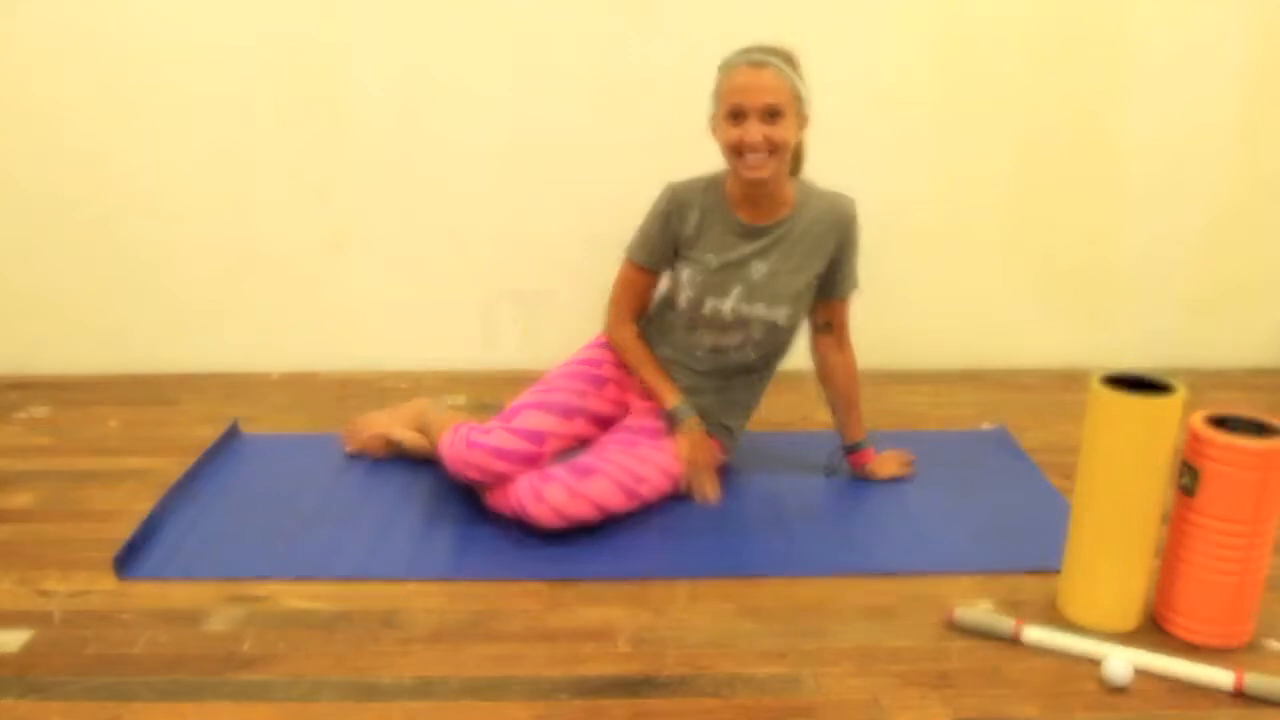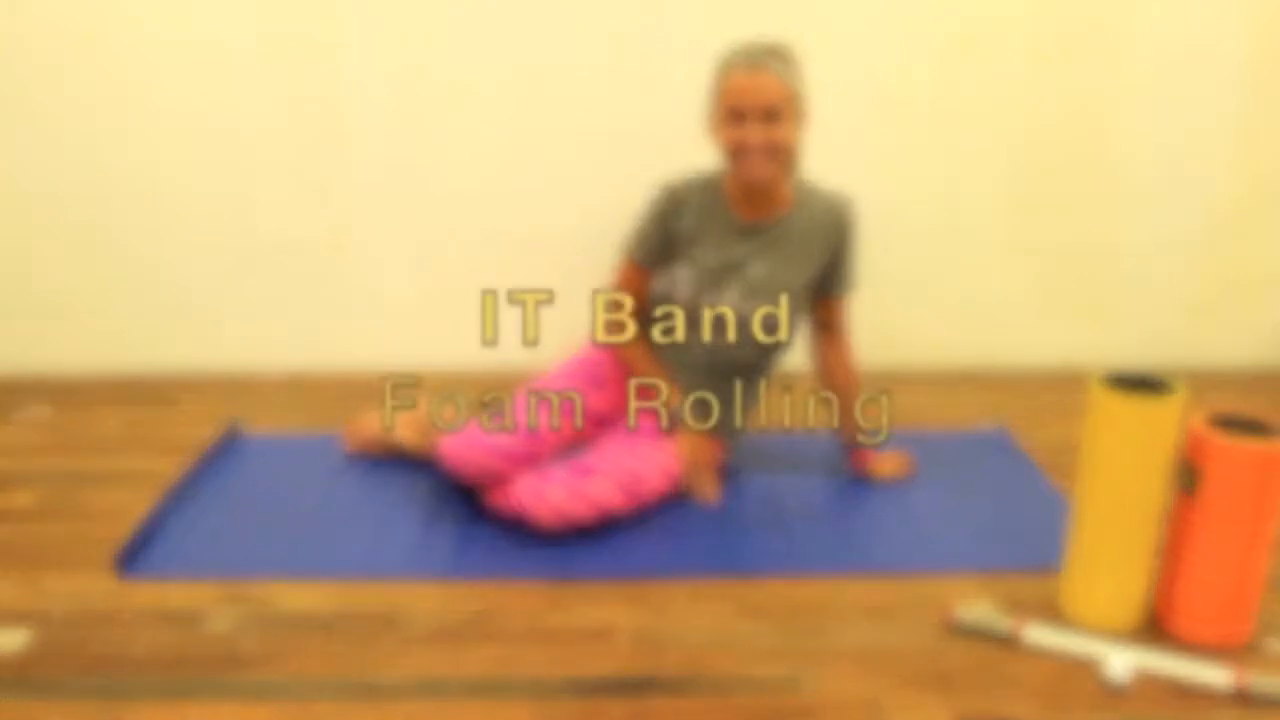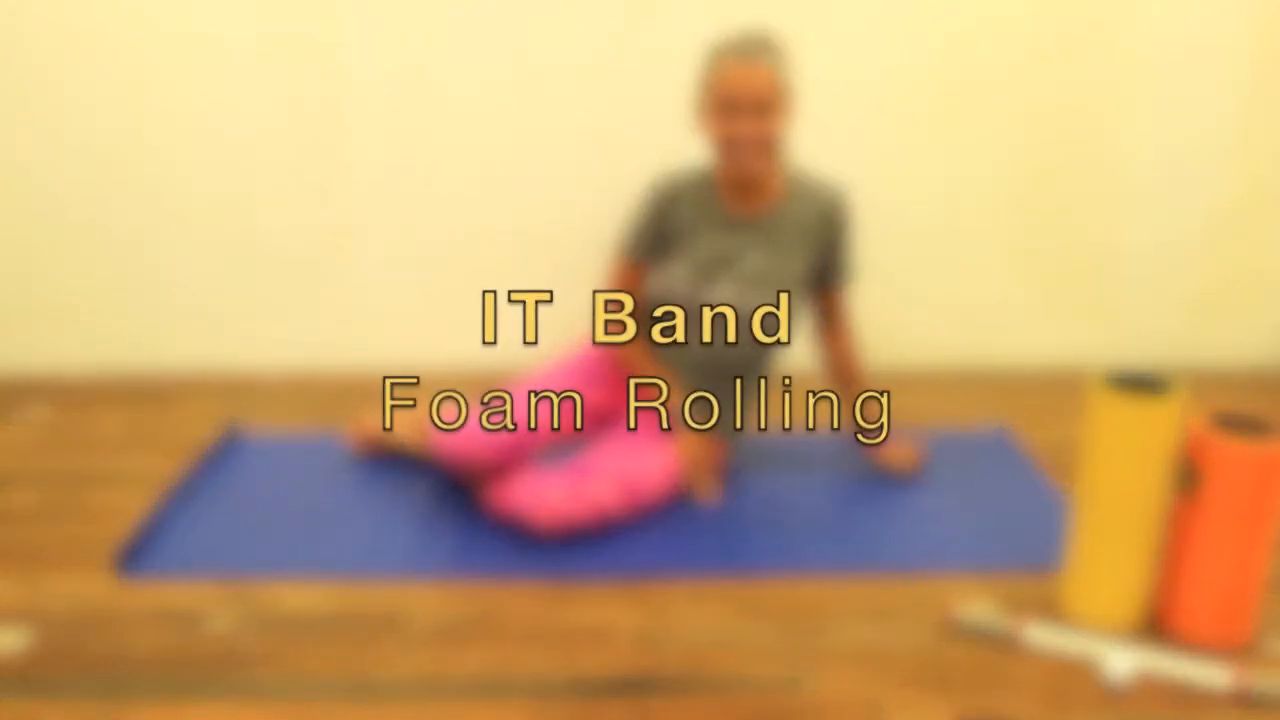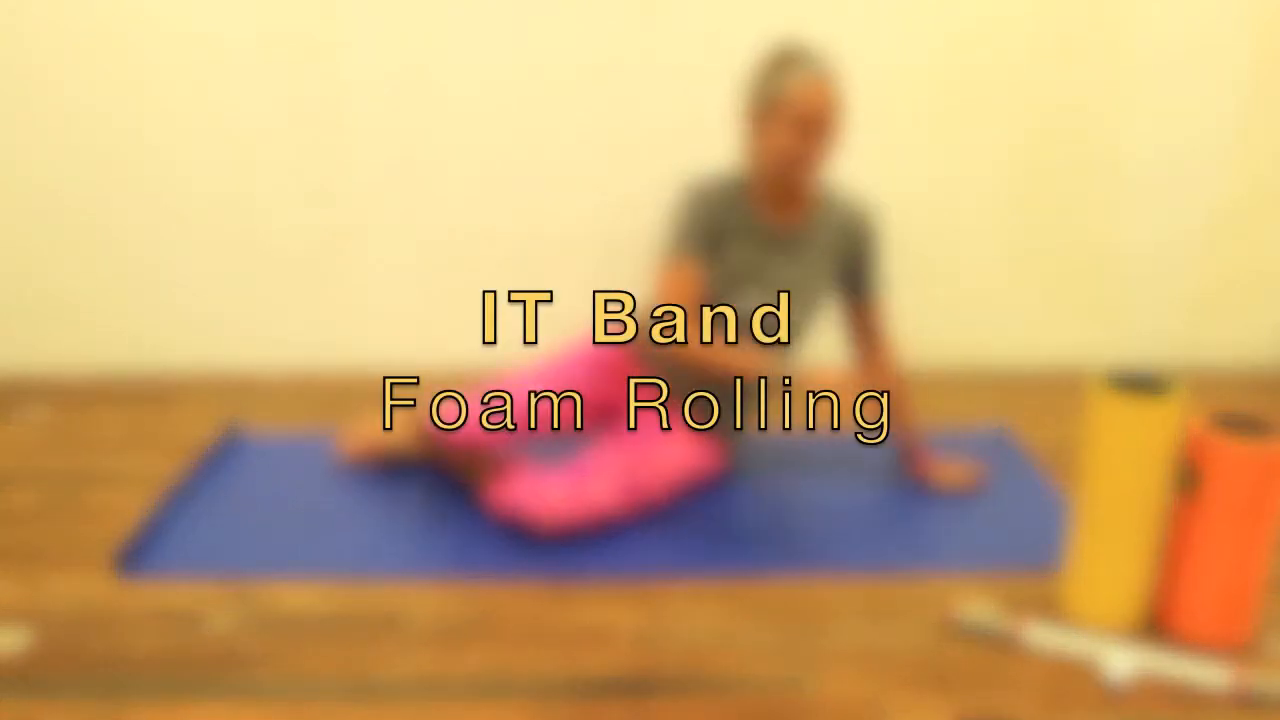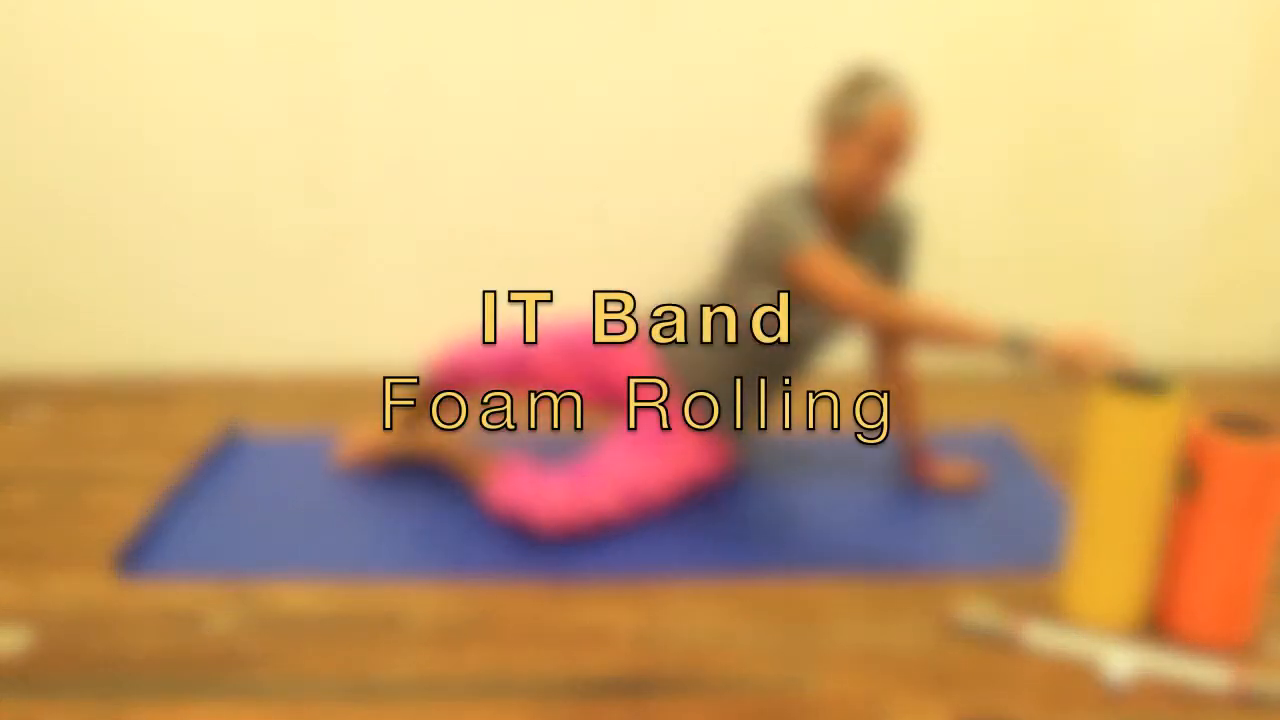
dt=0.3s
person 1, frame 1
left shoulder: (831, 219)
right shoulder: (683, 204)
left elbow: (830, 338)
right elbow: (620, 322)
left wrist: (859, 450)
right wrist: (681, 412)
left hip: (704, 421)
right hip: (628, 370)
left knee: (547, 501)
right knee: (488, 460)
left ankle: (436, 438)
right ankle: (431, 417)
person 1, frame 2
left shoulder: (828, 221)
right shoulder: (680, 203)
left elbow: (830, 338)
left wrist: (859, 448)
right wrist: (683, 414)
left hip: (701, 420)
right hip: (625, 369)
left knee: (545, 503)
right knee: (485, 459)
left ankle: (427, 440)
right ankle: (424, 426)
person 1, frame 3
left shoulder: (820, 212)
right shoulder: (673, 200)
left elbow: (835, 330)
left wrist: (873, 440)
right wrist: (680, 410)
left hip: (699, 419)
right hip: (622, 371)
left knee: (546, 505)
right knee: (479, 447)
left ankle: (425, 442)
right ankle: (426, 431)
person 1, frame 4
left shoulder: (846, 227)
right shoulder: (708, 203)
left elbow: (871, 349)
right elbow: (678, 336)
left wrist: (916, 455)
right wrist: (792, 370)
left hip: (693, 429)
right hip: (630, 368)
left knee: (545, 508)
right knee: (467, 427)
left ankle: (432, 447)
right ankle: (420, 434)
person 1, frame 5
left shoulder: (890, 230)
right shoulder: (784, 210)
left elbow: (891, 349)
right elbow: (870, 309)
left wrist: (918, 458)
right wrist: (1028, 342)
left hip: (703, 429)
right hip: (652, 356)
left knee: (546, 507)
right knee: (472, 363)
left ankle: (441, 450)
right ankle: (413, 427)
